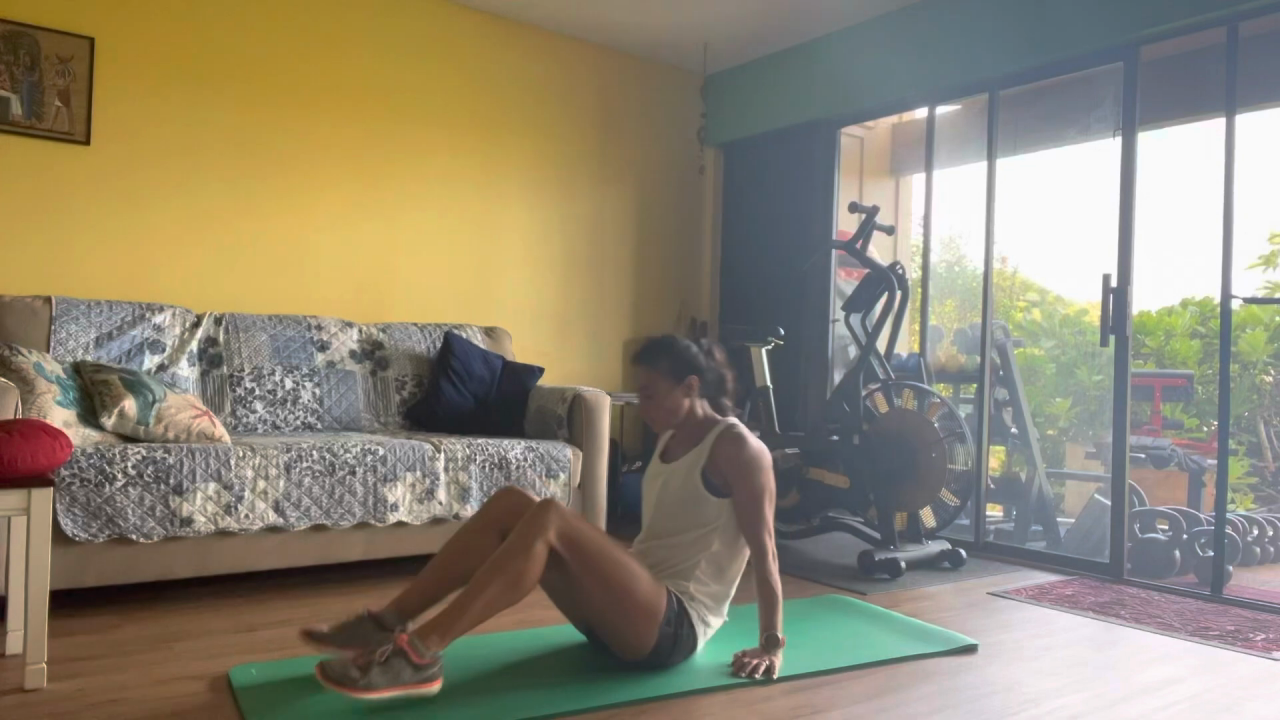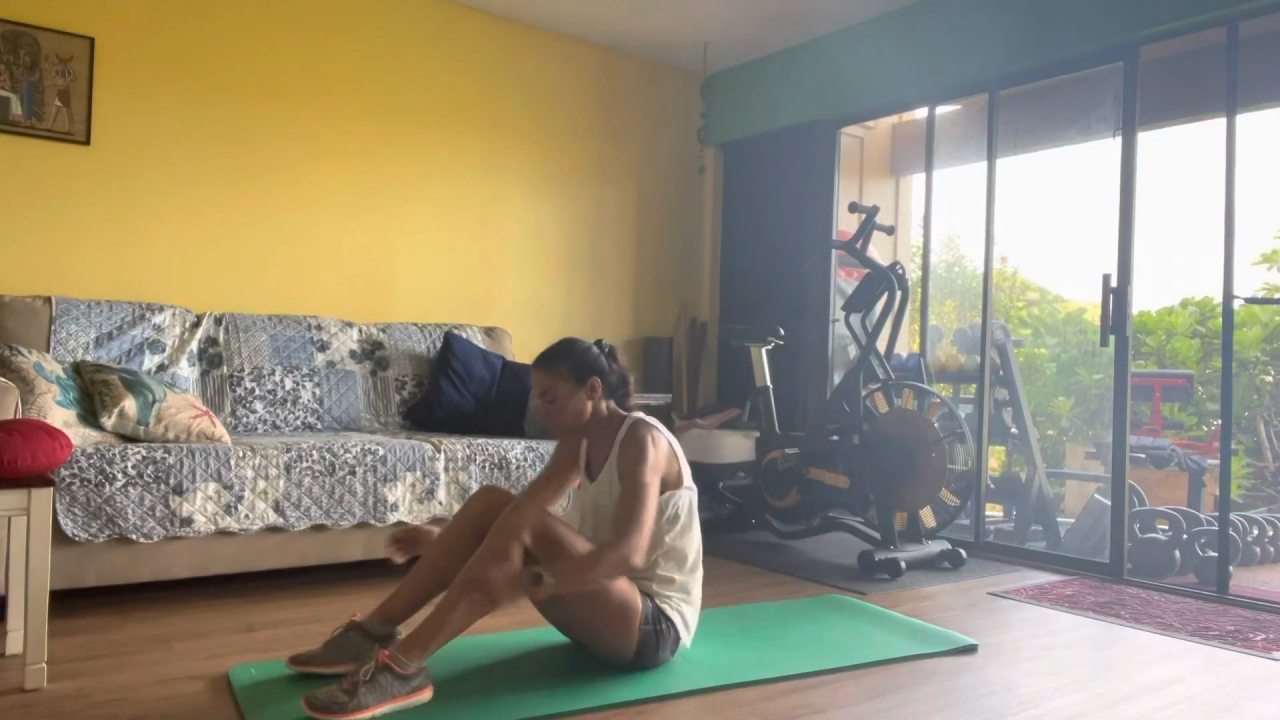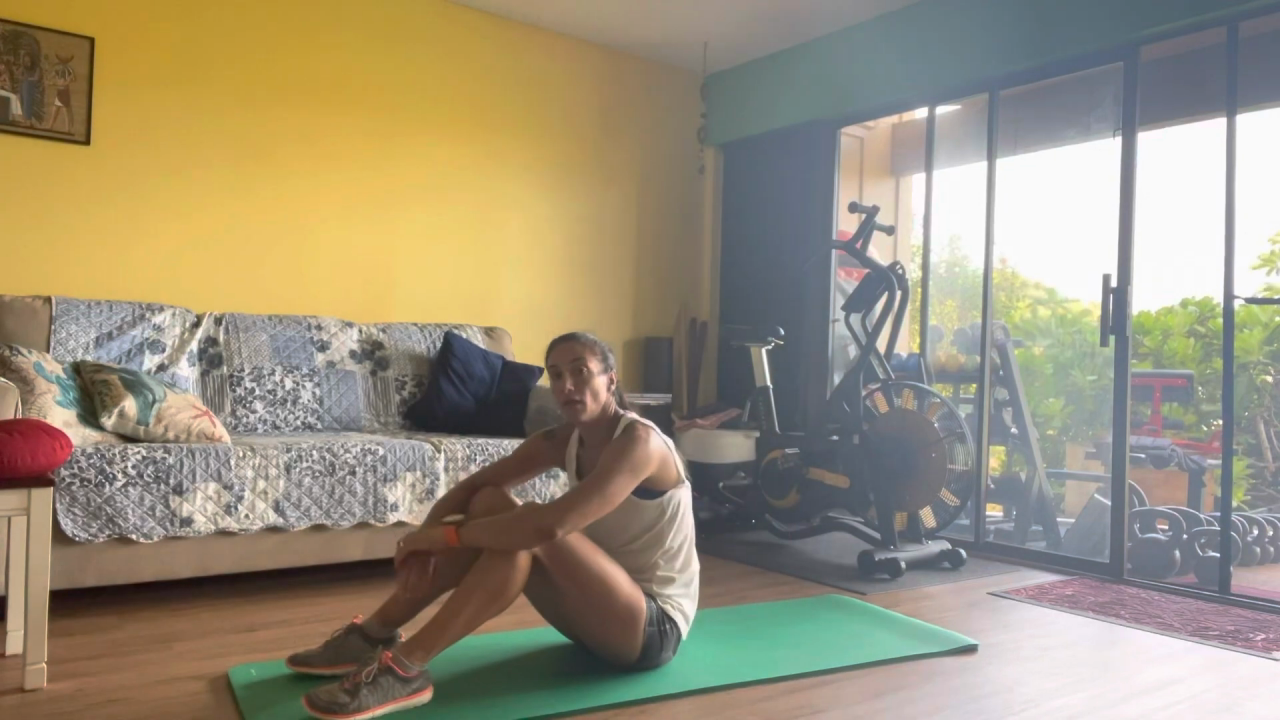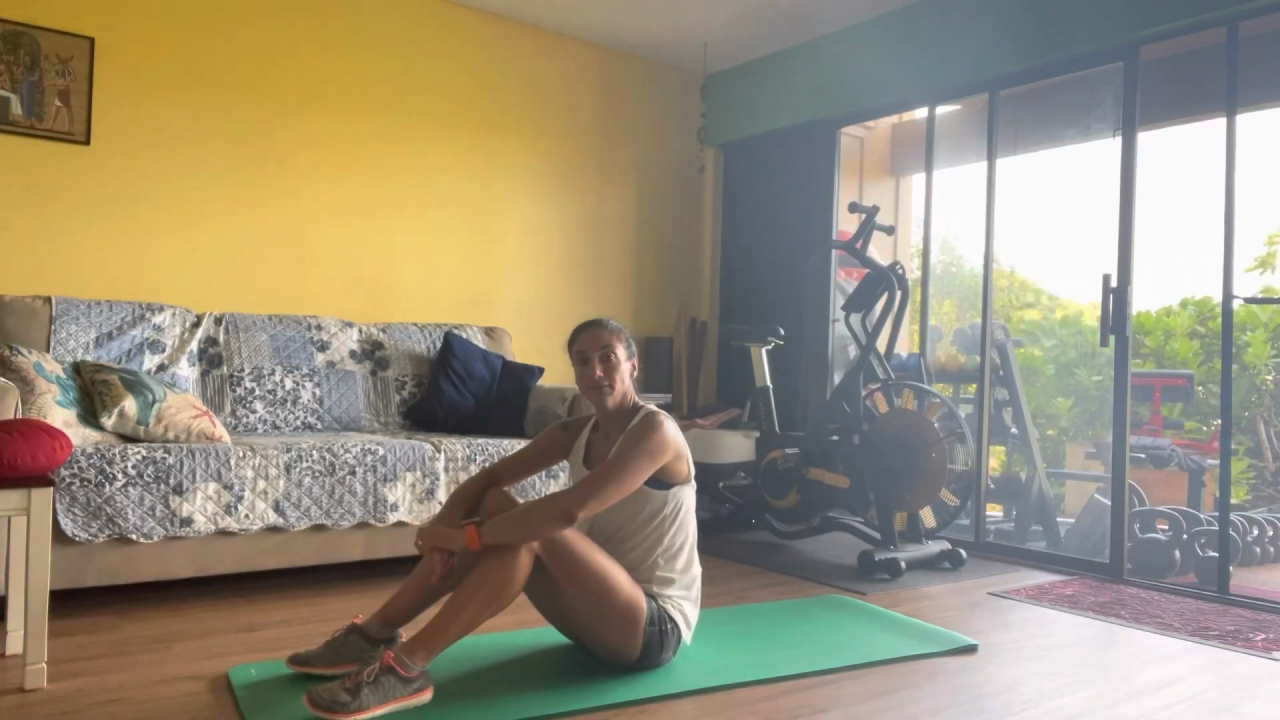
dt=0.5s
person 1, frame 1
left shoulder: (738, 449)
right shoulder: (671, 441)
left elbow: (763, 549)
left wrist: (771, 643)
left hip: (673, 629)
right hip: (626, 611)
left knee: (549, 518)
right knee: (510, 505)
left ankle: (420, 656)
right ankle: (388, 621)
person 1, frame 2
left shoulder: (642, 441)
right shoulder: (579, 441)
left elbow: (628, 555)
right elbow: (534, 501)
left wrist: (528, 582)
right wrist: (441, 536)
left hip: (653, 625)
right hip: (604, 613)
left knee: (525, 523)
right knee: (492, 502)
left ankle: (403, 668)
right ankle: (374, 632)
person 1, frame 3
left shoulder: (639, 441)
right shoulder: (560, 442)
left elbow: (551, 525)
right elbow: (466, 491)
left wrist: (446, 534)
right wrist: (422, 544)
left hip: (654, 625)
right hip: (598, 610)
left knee: (532, 531)
right knee: (490, 505)
left ankle: (405, 668)
right ankle: (374, 635)
person 1, frame 4
left shoulder: (656, 429)
right shoulder: (576, 433)
left elbow: (571, 510)
right elbow: (485, 479)
left wrist: (466, 535)
right wrist: (446, 525)
left hip: (655, 625)
right hip: (599, 609)
left knee: (532, 529)
right knee: (491, 505)
left ankle: (407, 668)
right ankle: (374, 634)
